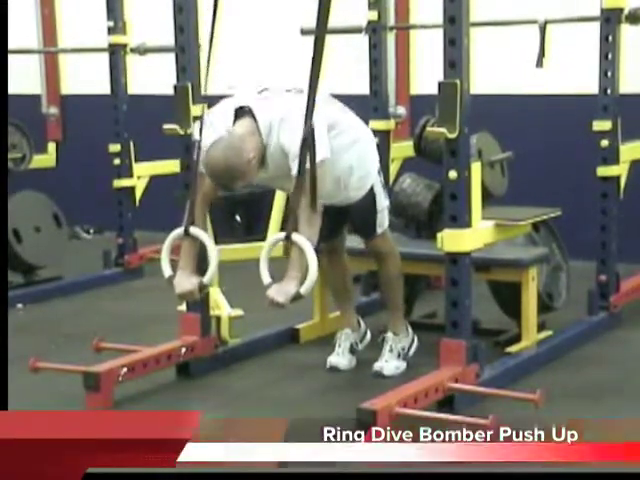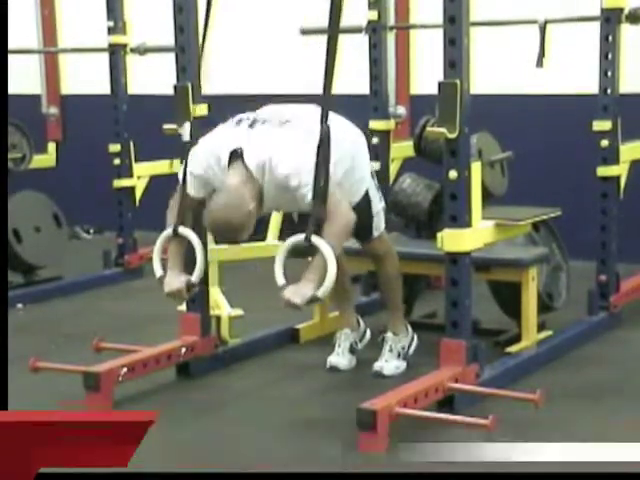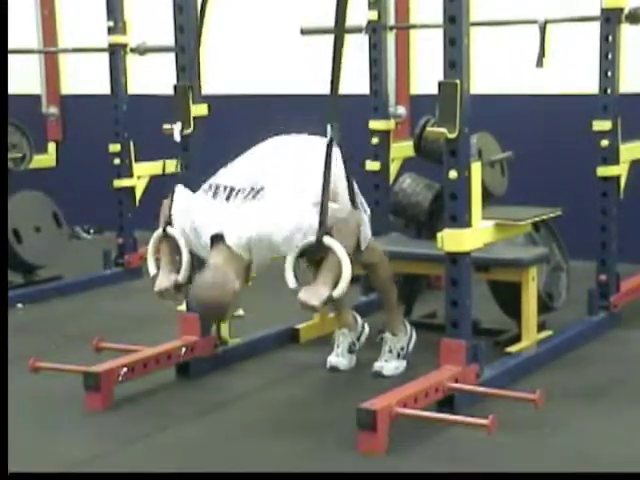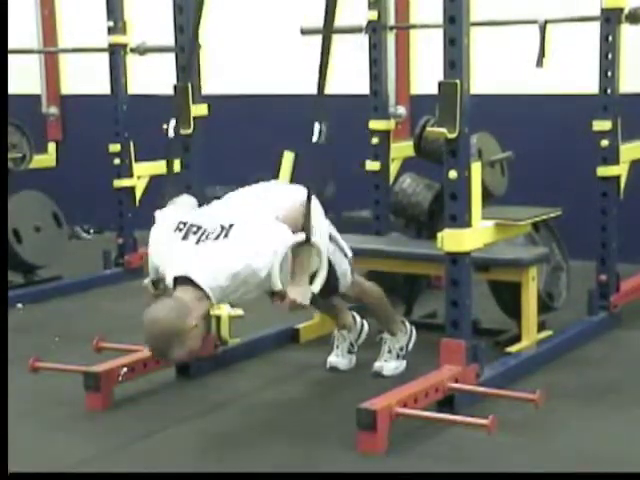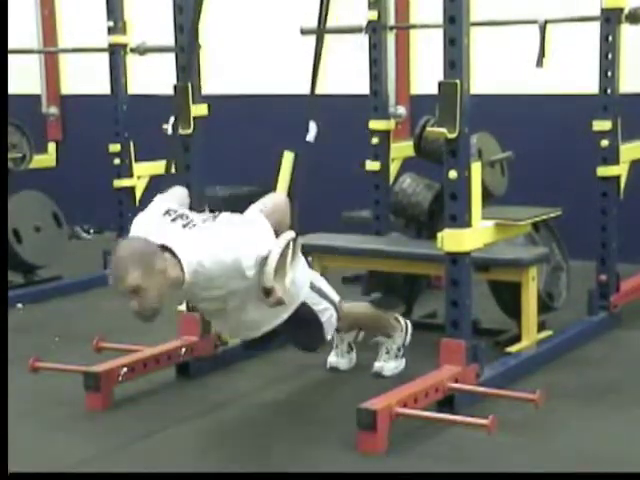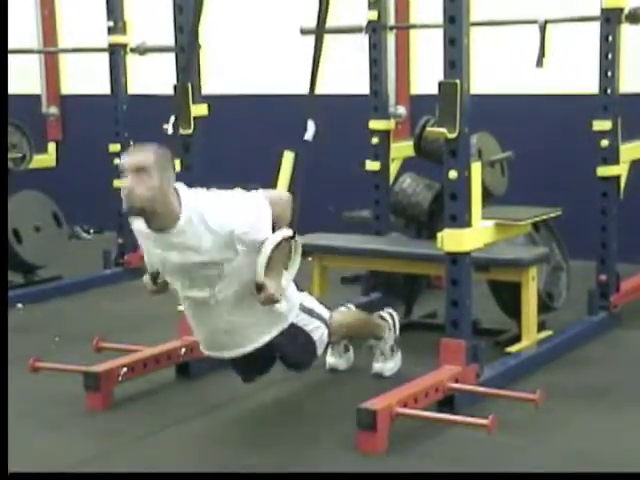
dt=0.3s
person 1, frame 1
left shoulder: (293, 127)
right shoulder: (215, 129)
left elbow: (310, 207)
right elbow: (200, 198)
left wrist: (292, 280)
right wrist: (185, 269)
left hip: (352, 161)
right hip: (316, 176)
left knee: (378, 245)
right knee: (329, 247)
left ankle: (400, 333)
right ankle: (352, 329)
person 1, frame 2
left shoulder: (290, 164)
right shoulder: (206, 158)
left elbow: (342, 218)
right elbow: (180, 203)
left wrist: (309, 283)
right wrist: (174, 270)
left hip: (344, 157)
right hip: (313, 165)
left knee: (375, 246)
left ankle: (399, 333)
right ankle: (351, 328)
person 1, frame 3
left shoulder: (270, 229)
right shoulder: (190, 223)
left elbow: (345, 217)
right elbow: (168, 203)
left wrist: (323, 284)
right wrist: (166, 269)
left knee: (363, 253)
right knee: (316, 258)
left ankle: (398, 331)
right ankle: (349, 327)
person 1, frame 4
left shoulder: (238, 268)
right shoulder: (160, 249)
left elbow: (299, 208)
right elbow: (182, 202)
left wrist: (300, 283)
left hip: (292, 213)
left knee: (345, 286)
left ankle: (398, 332)
right ankle: (348, 327)
person 1, frame 5
left shoulder: (221, 256)
right shoulder: (143, 233)
left elbow: (279, 203)
right elbow: (178, 192)
left hip: (272, 288)
left knee: (334, 319)
left ankle: (394, 330)
right ankle: (344, 335)
person 1, frame 6
left shoulder: (219, 214)
right shoulder: (139, 221)
left elbow: (282, 201)
left wrist: (274, 275)
right wrist: (156, 272)
left hip: (266, 307)
left ankle: (384, 327)
